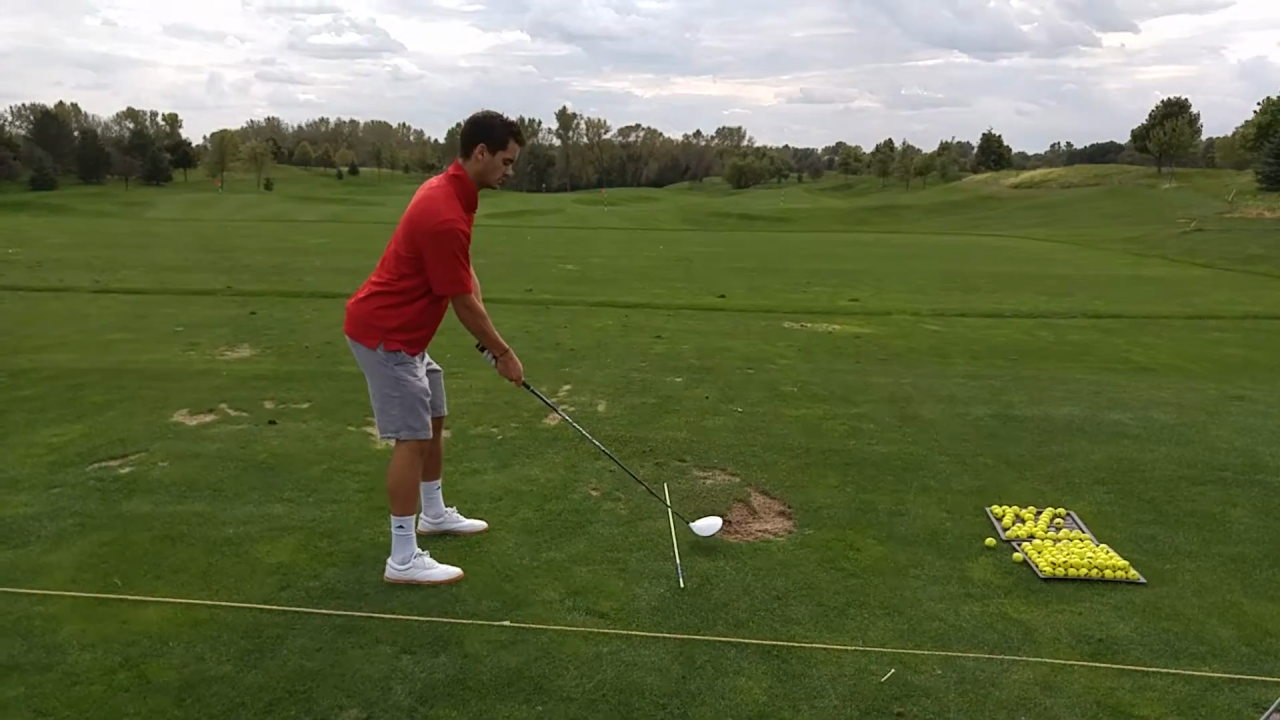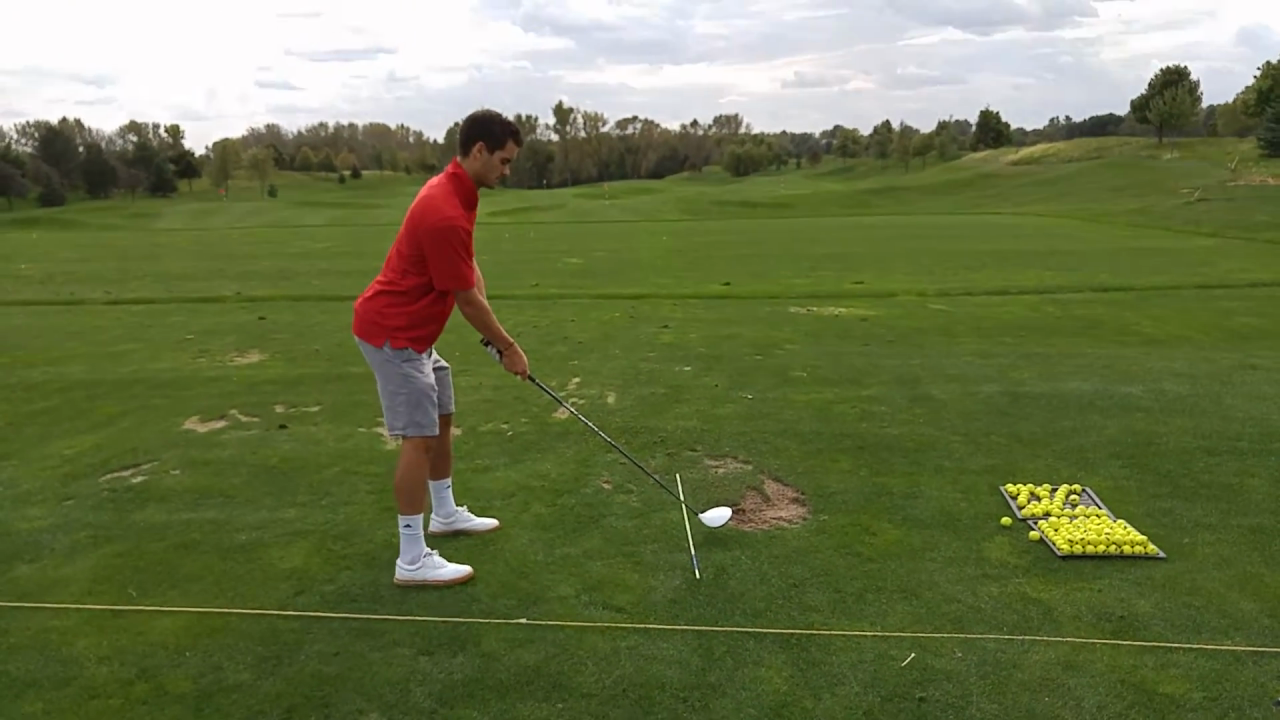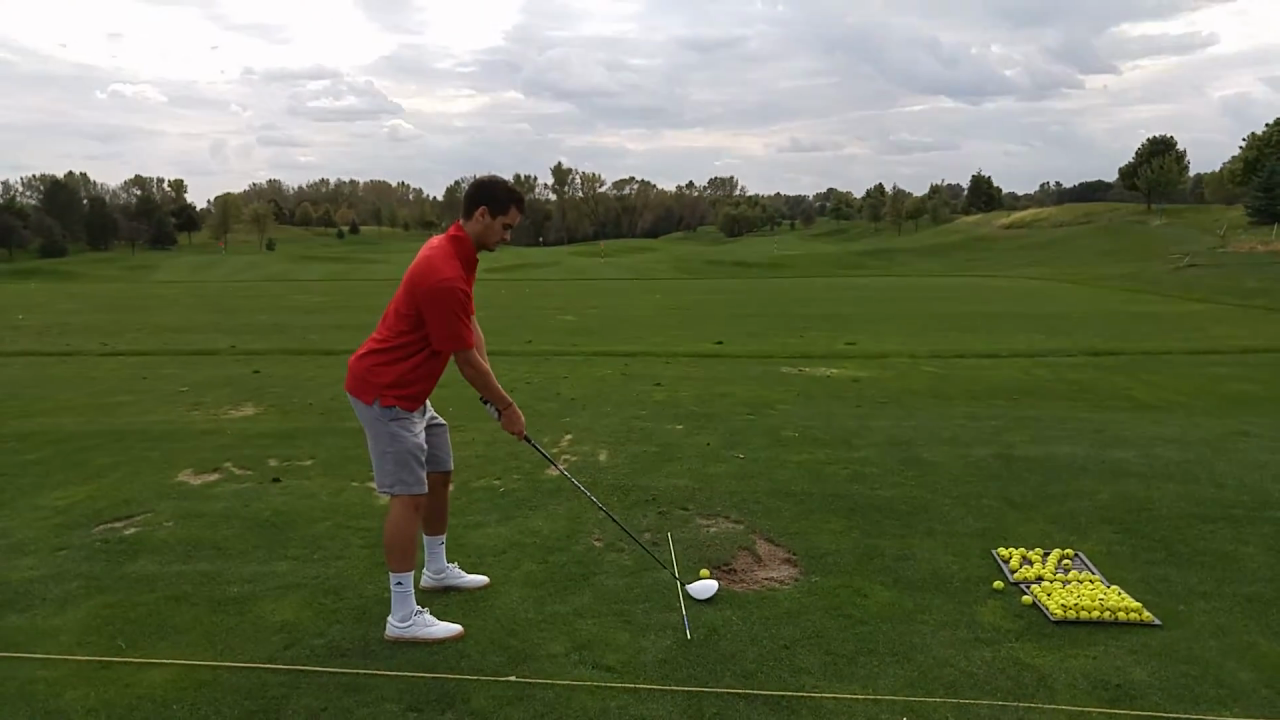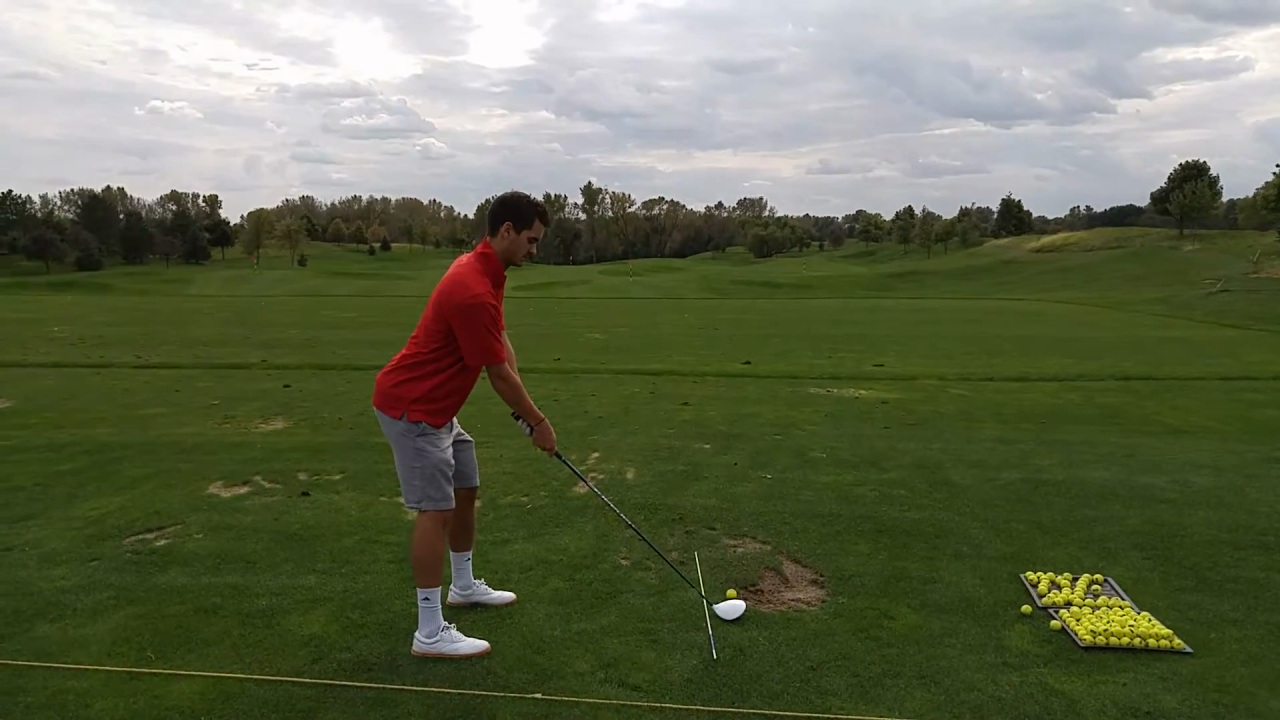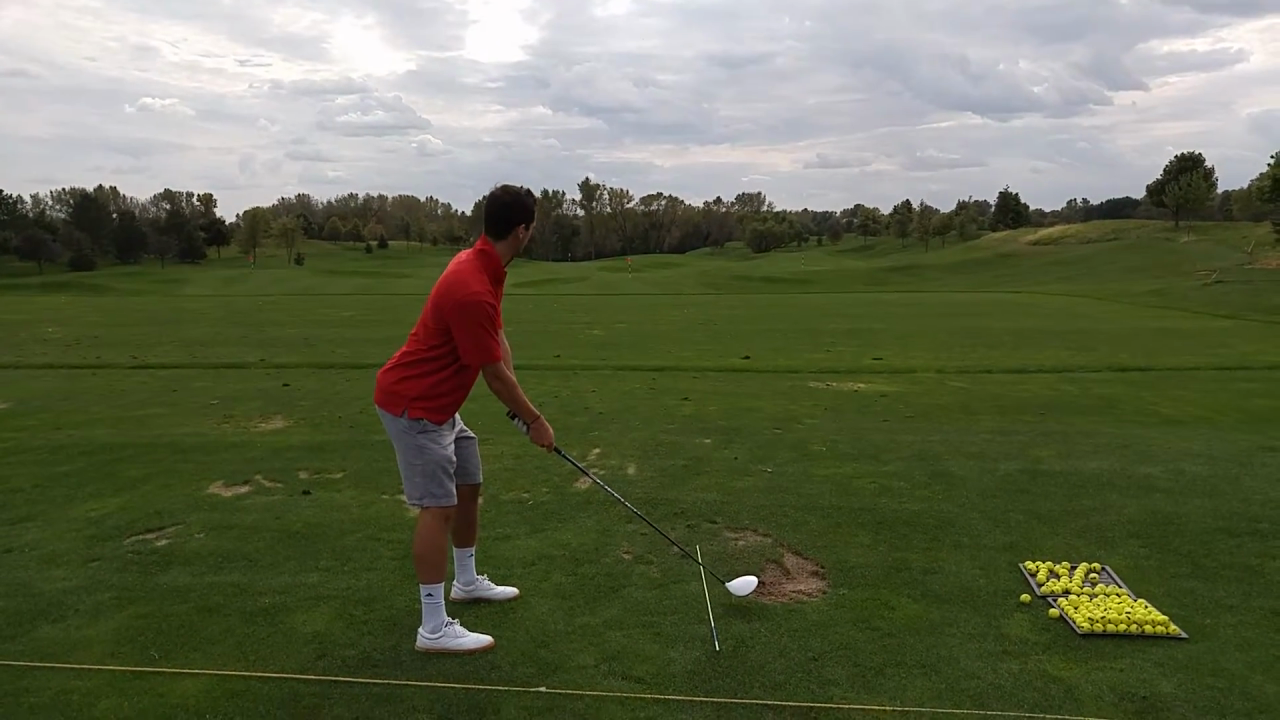
dt=1s
person 1, frame 1
left shoulder: (449, 189)
right shoulder: (444, 216)
left elbow: (466, 274)
right elbow: (463, 302)
left wrist: (491, 339)
right wrist: (502, 353)
left hip: (400, 330)
right hip: (384, 334)
left knee: (432, 422)
right knee: (412, 438)
left ankle: (434, 513)
right ankle: (403, 559)
person 1, frame 2
left shoulder: (452, 189)
right shoulder: (445, 214)
left elbow: (469, 270)
right elbow: (466, 297)
left wrist: (495, 333)
right wrist: (507, 346)
left hip: (409, 328)
right hip: (392, 332)
left knee: (440, 420)
right knee: (419, 436)
left ankle: (445, 513)
right ankle: (412, 558)
person 1, frame 3
left shoulder: (453, 249)
right shoulder: (444, 275)
left elbow: (470, 328)
right elbow: (466, 359)
left wrist: (493, 390)
right wrist: (506, 407)
left hip: (405, 387)
right hip: (384, 391)
left knee: (438, 475)
right knee: (408, 495)
left ankle: (437, 569)
right ankle: (403, 616)
person 1, frame 4
left shoulder: (485, 269)
right shoulder: (473, 291)
left elbow: (501, 343)
right elbow: (499, 374)
left wrist: (524, 407)
right wrist: (538, 422)
left hip: (434, 404)
right hip: (411, 408)
left knee: (464, 492)
right knee: (435, 510)
left ankle: (464, 585)
right ankle: (430, 633)
person 1, frame 5
left shoulder: (483, 266)
right shoulder: (471, 289)
left elbow: (498, 340)
right elbow: (494, 373)
left wrist: (521, 405)
right wrist: (534, 421)
left hip: (436, 402)
right hip: (413, 405)
left knee: (467, 488)
right knee: (437, 507)
left ankle: (467, 581)
right ankle: (434, 629)
